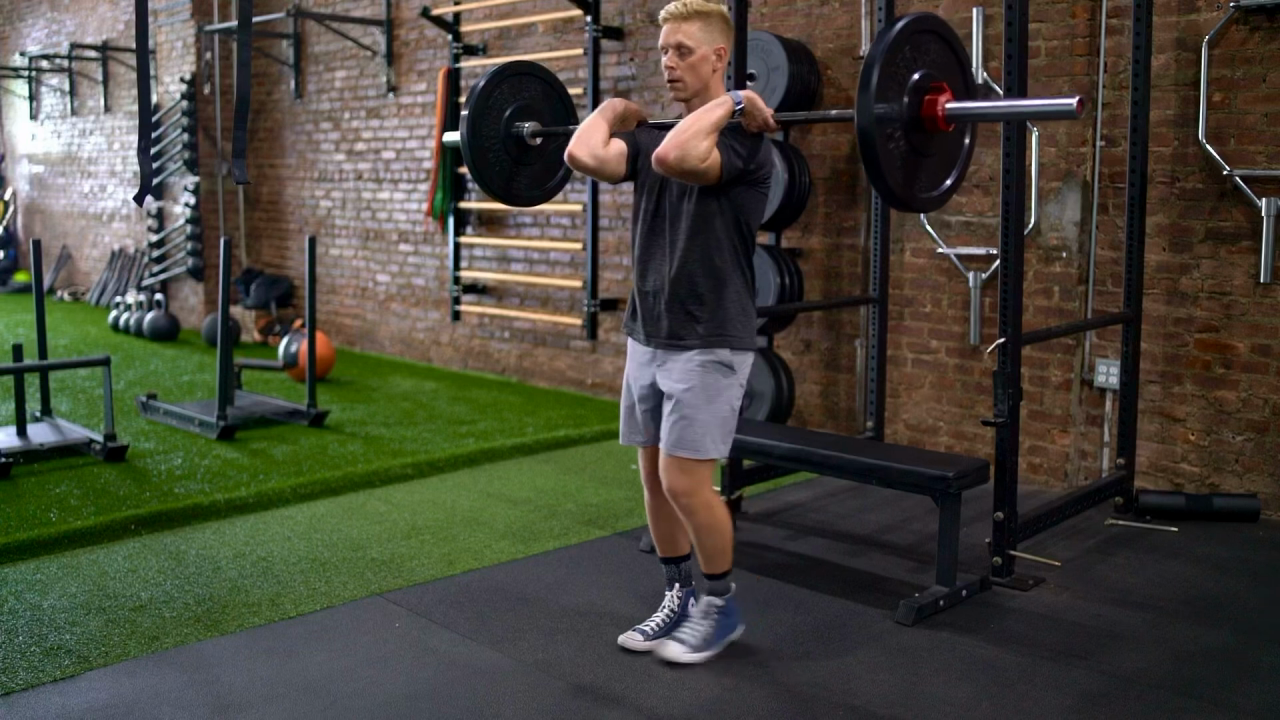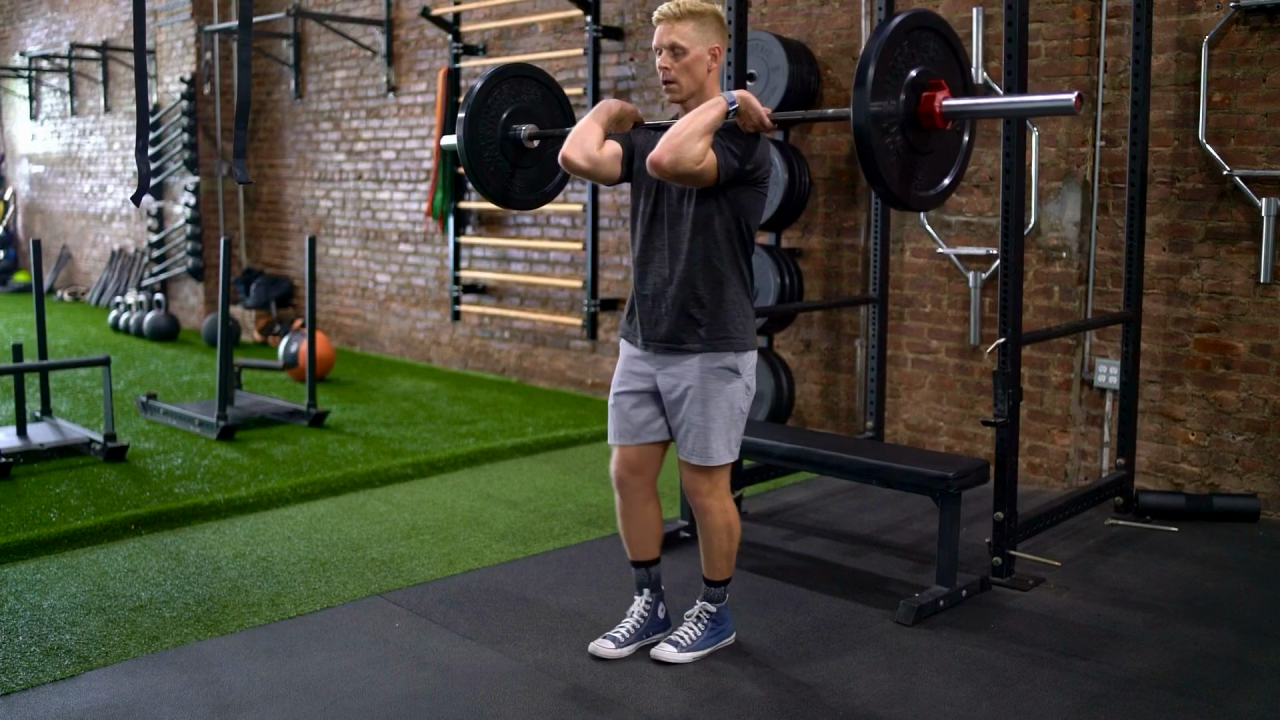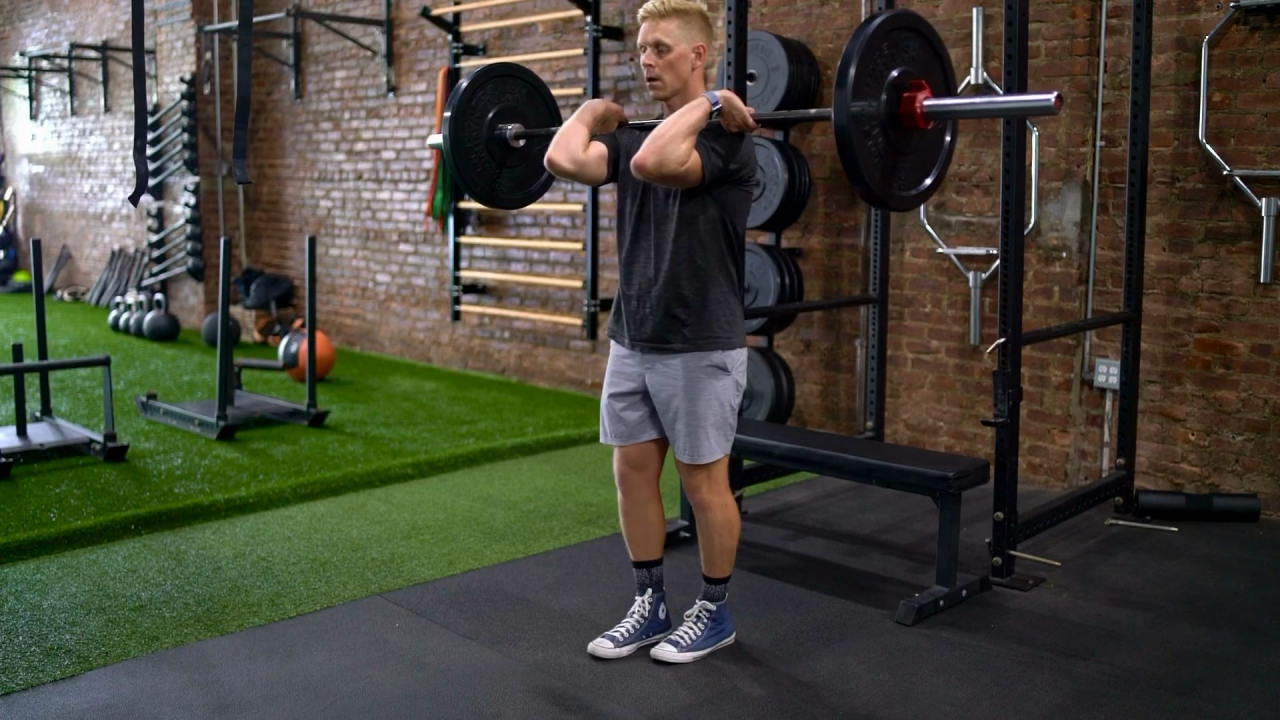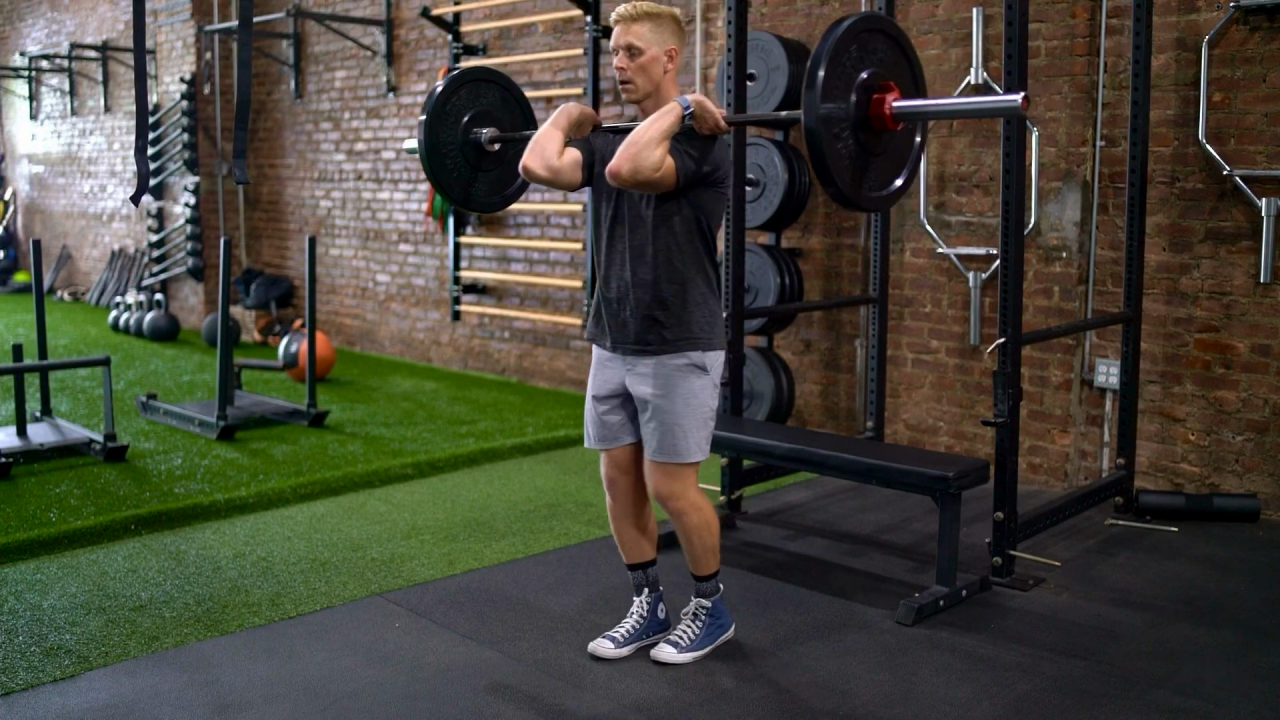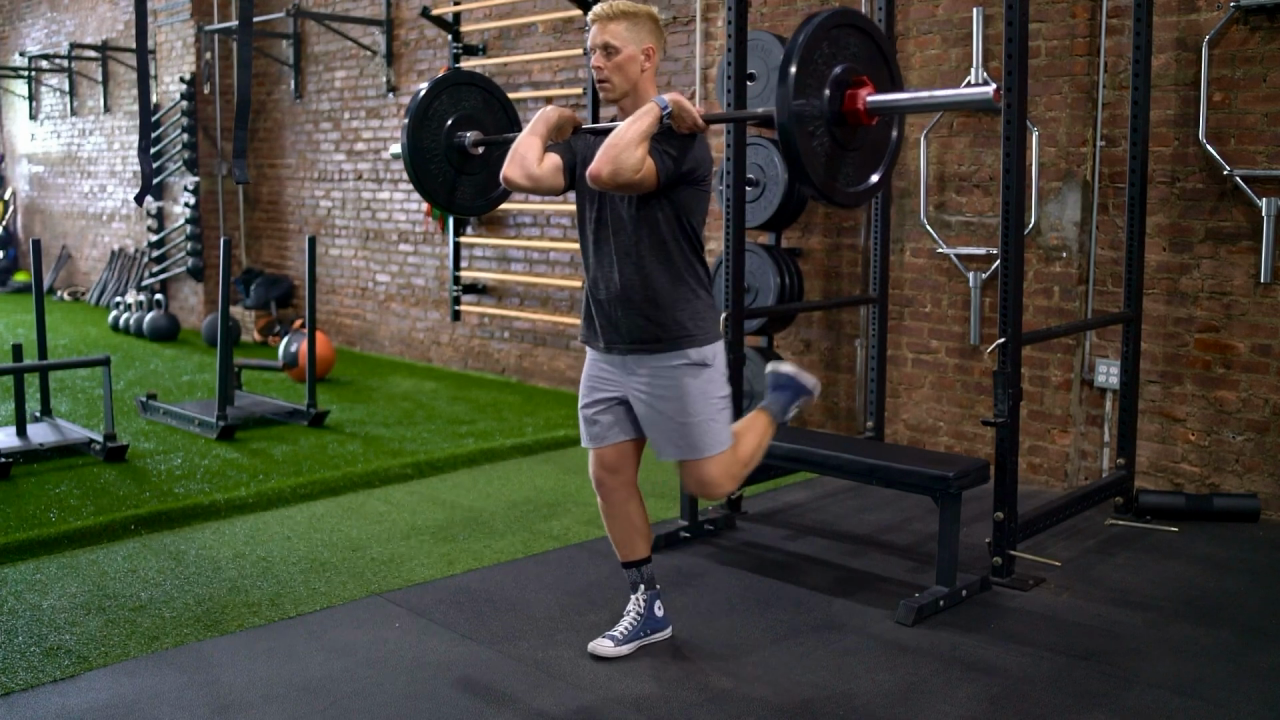
dt=0.5s
person 1, frame 1
left shoulder: (742, 139)
right shoulder: (650, 134)
left elbow: (675, 158)
right elbow: (582, 154)
left wrist: (731, 102)
right wrist: (611, 109)
left hip: (710, 343)
right hip: (648, 336)
left knee: (685, 481)
right knee: (655, 479)
left ankle: (720, 605)
right ankle: (680, 597)
person 1, frame 2
left shoulder: (739, 140)
right shoulder: (645, 135)
left elbow: (669, 161)
right elbow: (577, 157)
left wrist: (725, 103)
right wrist: (607, 110)
left hip: (711, 348)
right hip: (642, 340)
left knee: (705, 487)
right knee: (628, 474)
left ankle: (713, 614)
right ankle: (648, 605)
person 1, frame 3
left shoulder: (724, 138)
right shoulder: (633, 135)
left elbow: (653, 163)
right elbow: (563, 159)
left wrist: (709, 104)
right wrist: (595, 110)
left hip: (700, 346)
right hip: (633, 339)
left knee: (703, 483)
right knee: (631, 472)
left ankle: (713, 612)
right ankle: (649, 606)
person 1, frame 4
left shoulder: (699, 141)
right shoulder: (608, 139)
left elbow: (627, 170)
right elbow: (539, 166)
left wrist: (679, 108)
right wrist: (568, 115)
left hip: (679, 347)
right hip: (614, 342)
left knee: (671, 486)
right knee: (619, 479)
left ankle: (710, 609)
right ankle: (648, 606)
person 1, frame 5
left shoulder: (680, 141)
right shoulder: (588, 143)
left elbow: (609, 173)
right elbow: (520, 174)
left wrist: (654, 110)
right wrist: (547, 121)
left hip: (677, 346)
right hip: (609, 347)
left knee: (712, 478)
right knee: (610, 476)
left ankle: (780, 396)
right ankle: (646, 607)
